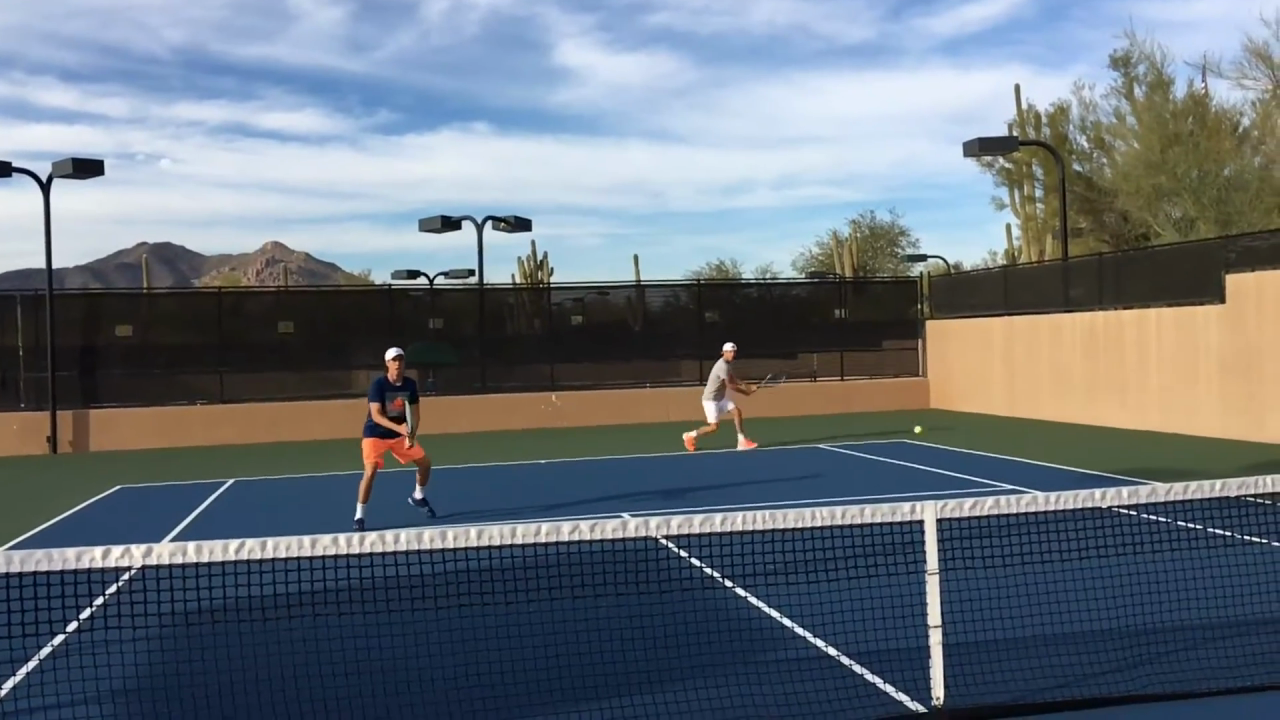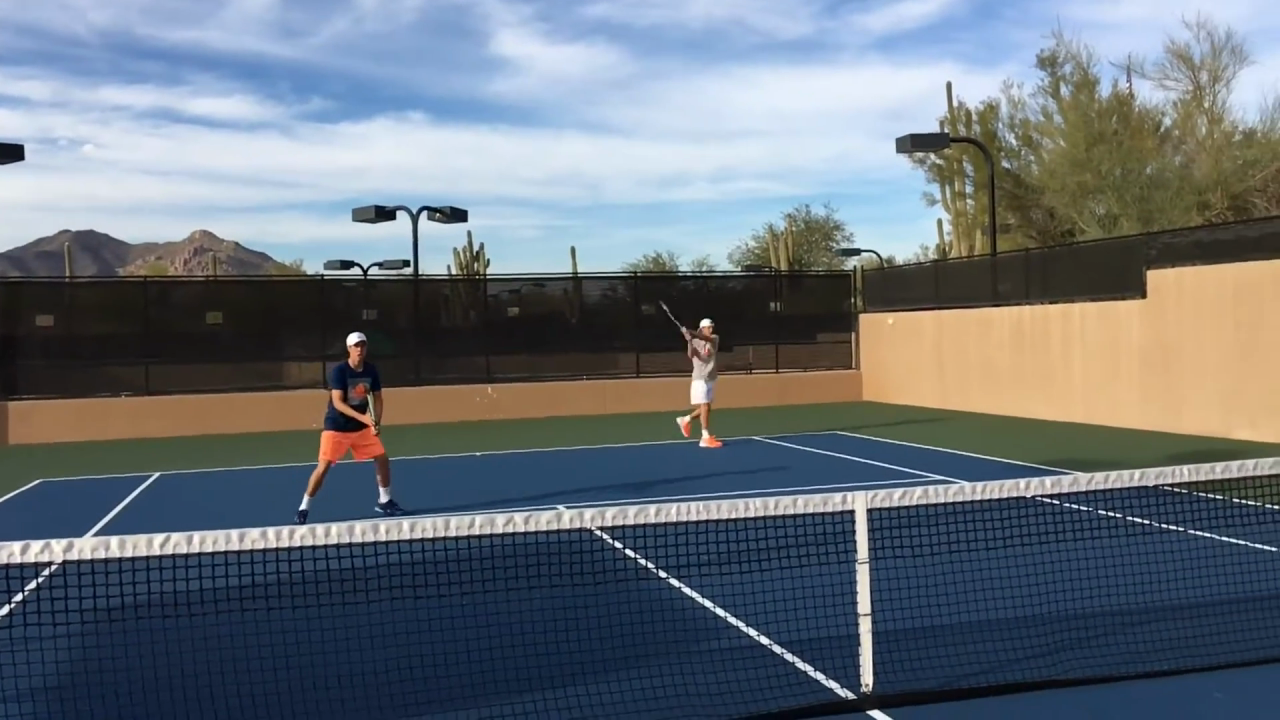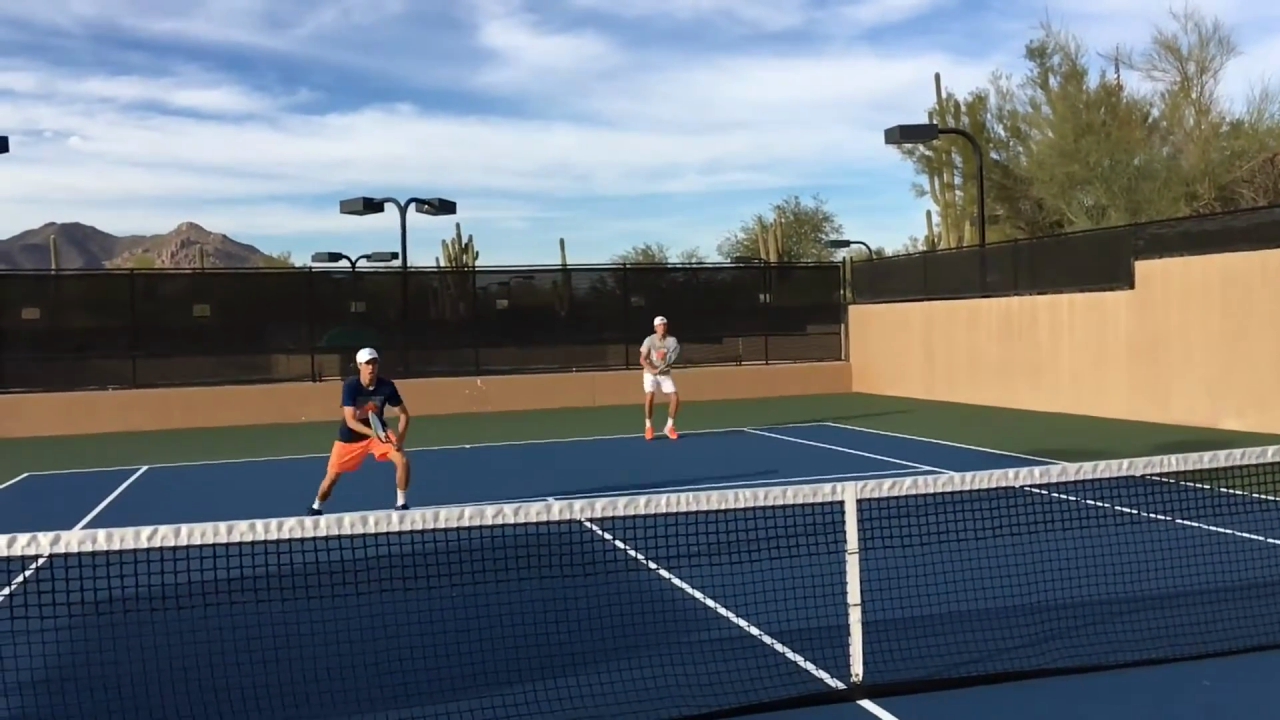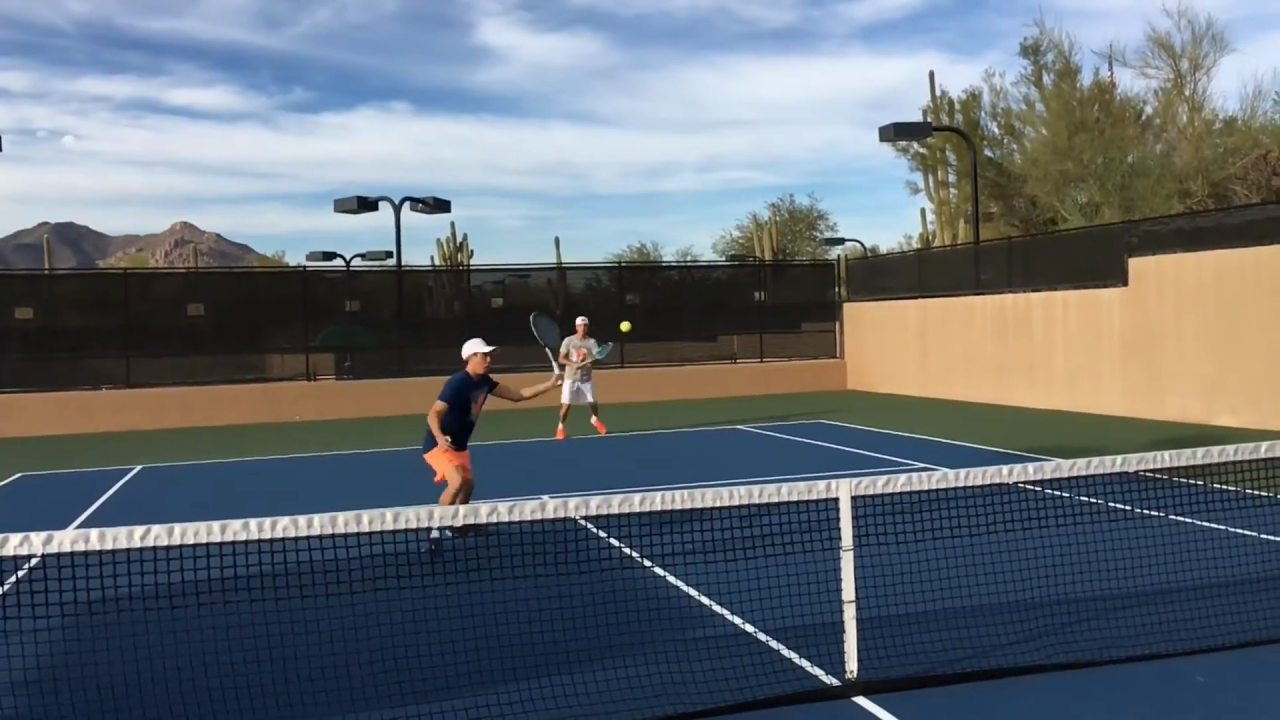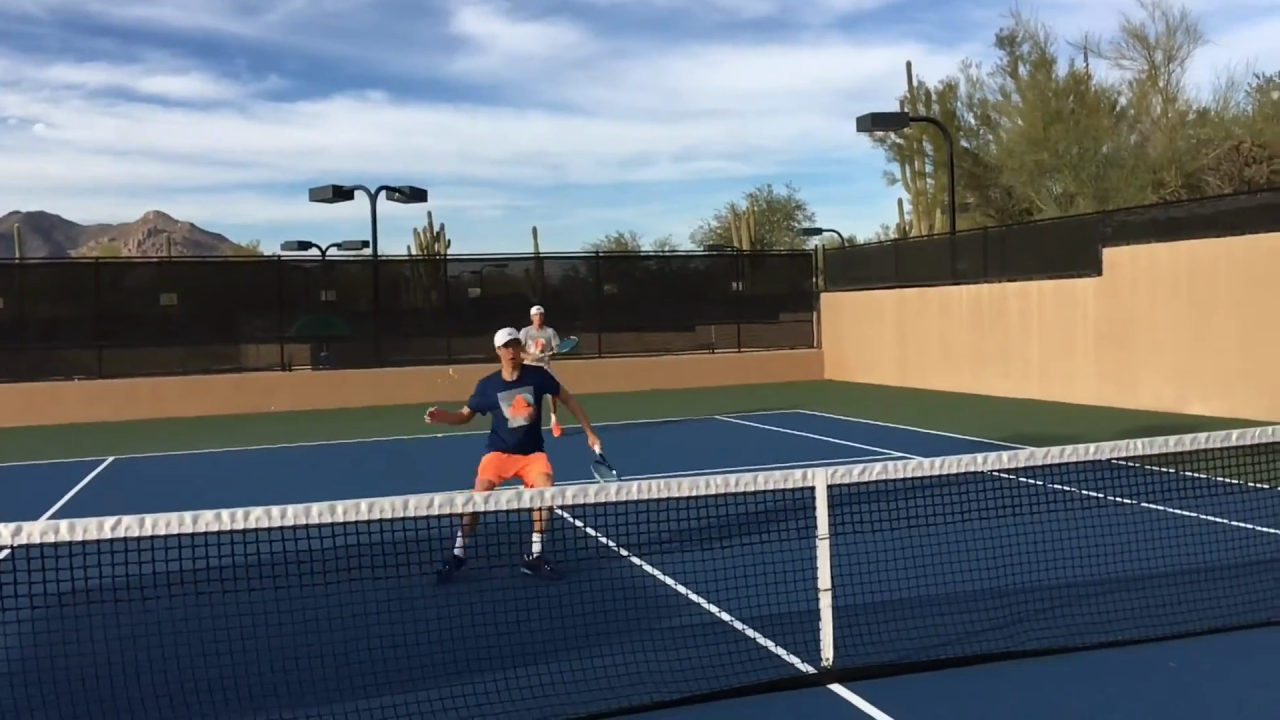
dt=0.7s
person 1, frame 1
left shoulder: (410, 384)
right shoulder: (378, 384)
left elbow: (414, 413)
right elbow: (376, 415)
left wrist: (410, 435)
right wrist: (398, 428)
left hip: (399, 435)
right hip: (375, 434)
left knee: (425, 462)
right knee: (370, 471)
left ankle: (418, 496)
right ankle: (359, 517)
person 1, frame 2
left shoulder: (371, 371)
right shoulder: (339, 371)
left elbow: (378, 400)
right elbow: (337, 402)
left wrist: (375, 422)
right wrist: (363, 417)
left hip: (362, 427)
right hip: (336, 426)
left knee: (382, 459)
right knee: (324, 467)
left ankle: (385, 501)
right ankle: (304, 508)
person 1, frame 3
left shoulder: (387, 386)
right shoulder: (349, 385)
left elbow: (404, 414)
right elbow: (350, 420)
left wrist: (399, 438)
right wrist: (375, 433)
right hip: (350, 435)
left knee: (403, 462)
right knee: (331, 478)
left ankle: (401, 505)
right ankle: (316, 508)
person 1, frame 4
left shoulder: (483, 381)
right shoulder: (457, 383)
left elbow: (515, 396)
right elbow: (433, 415)
left wrist: (550, 384)
right wrist: (440, 437)
left hip: (458, 446)
right hip: (439, 444)
left knee: (467, 488)
right knee: (458, 482)
person 1, frame 5
left shoulder: (538, 375)
right shoulder: (487, 385)
left elbow: (568, 400)
right elbow: (464, 416)
left wrist: (589, 433)
right wrist: (440, 416)
left hip: (532, 451)
right hip: (499, 451)
left knee: (546, 491)
right knee: (479, 496)
left ankle: (535, 557)
right ankle: (457, 555)
